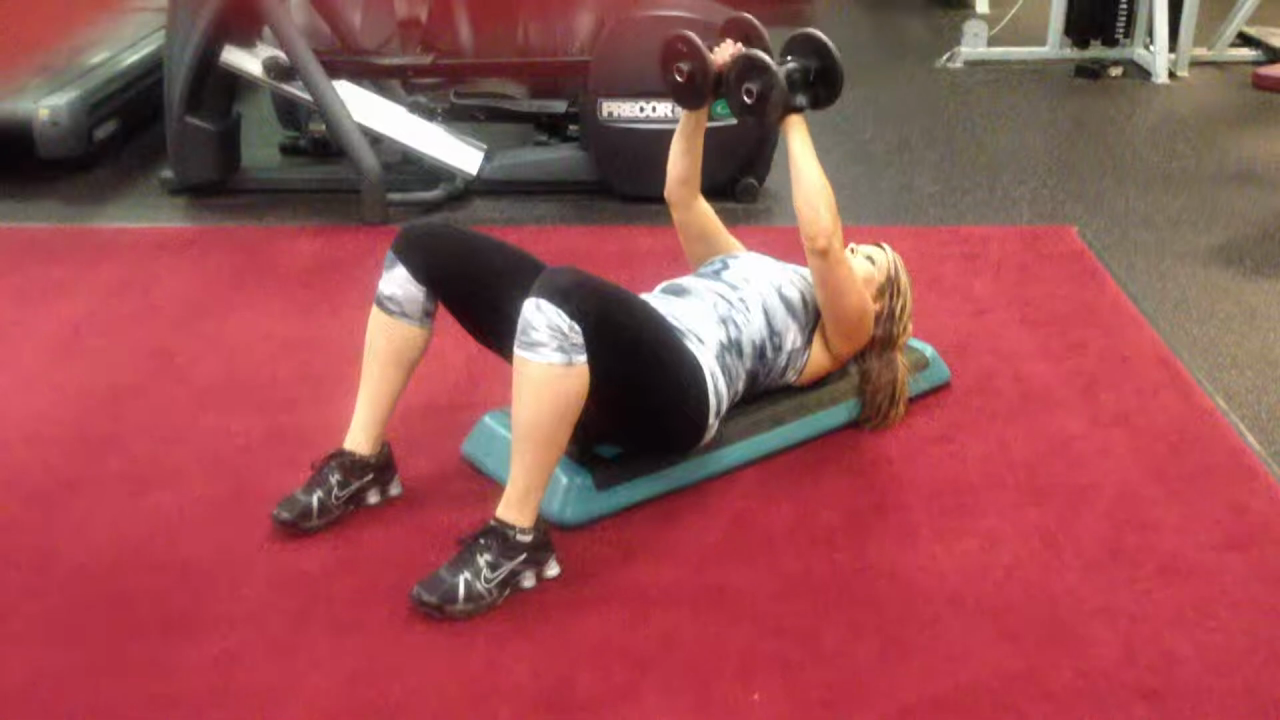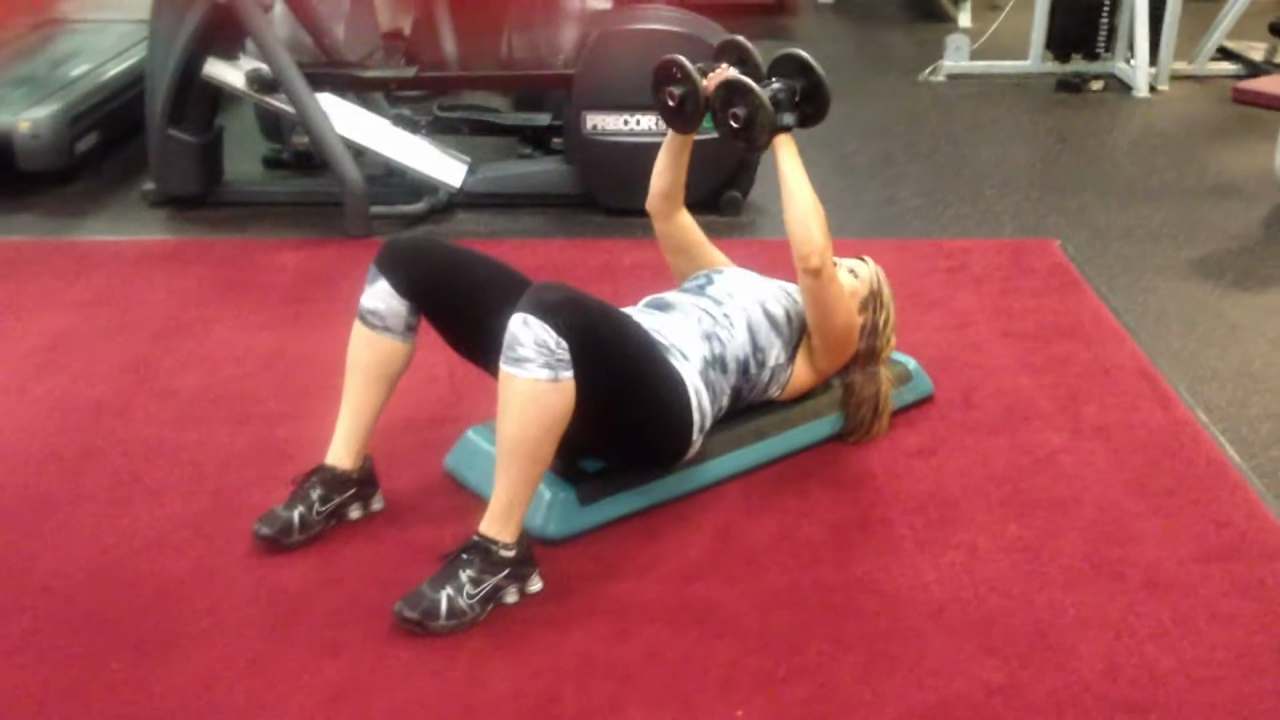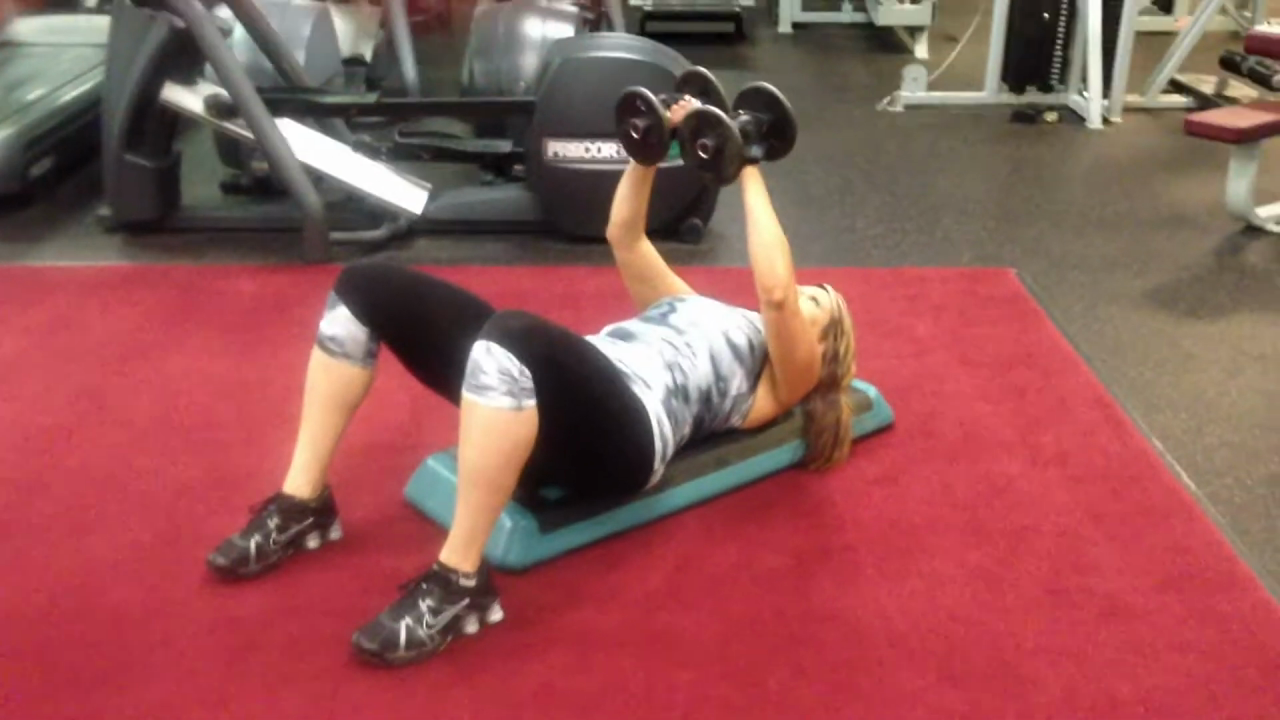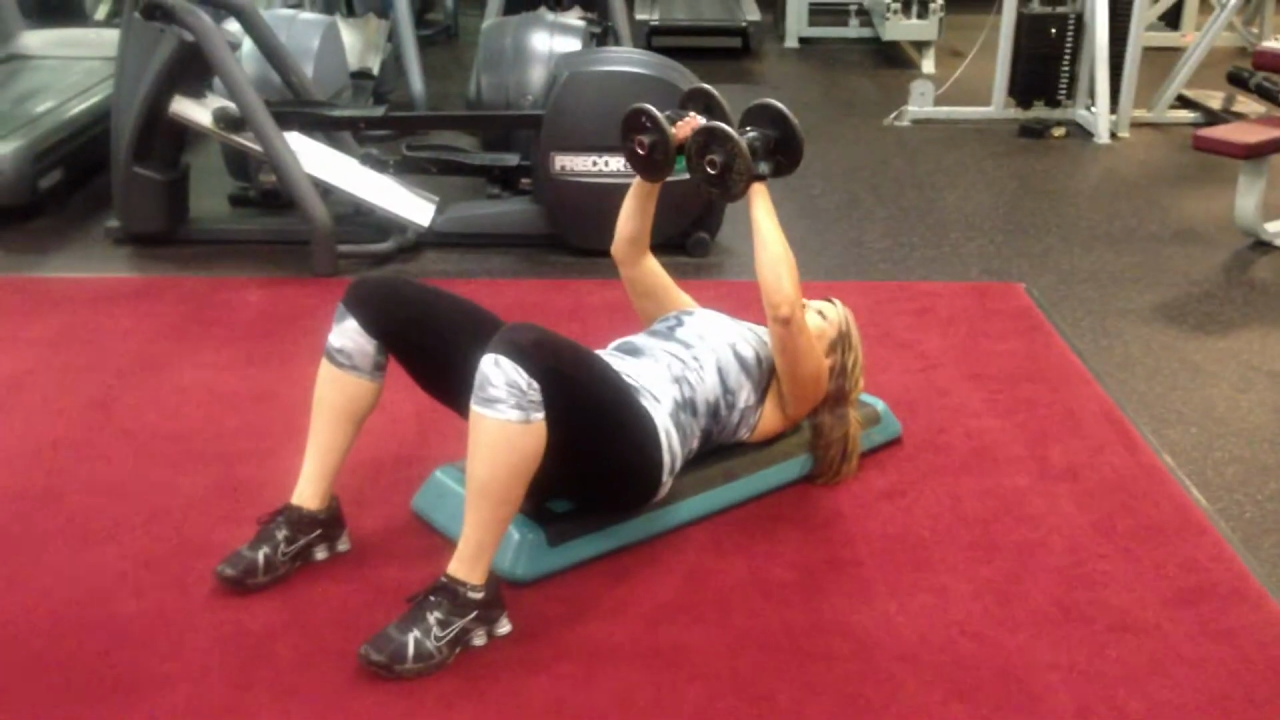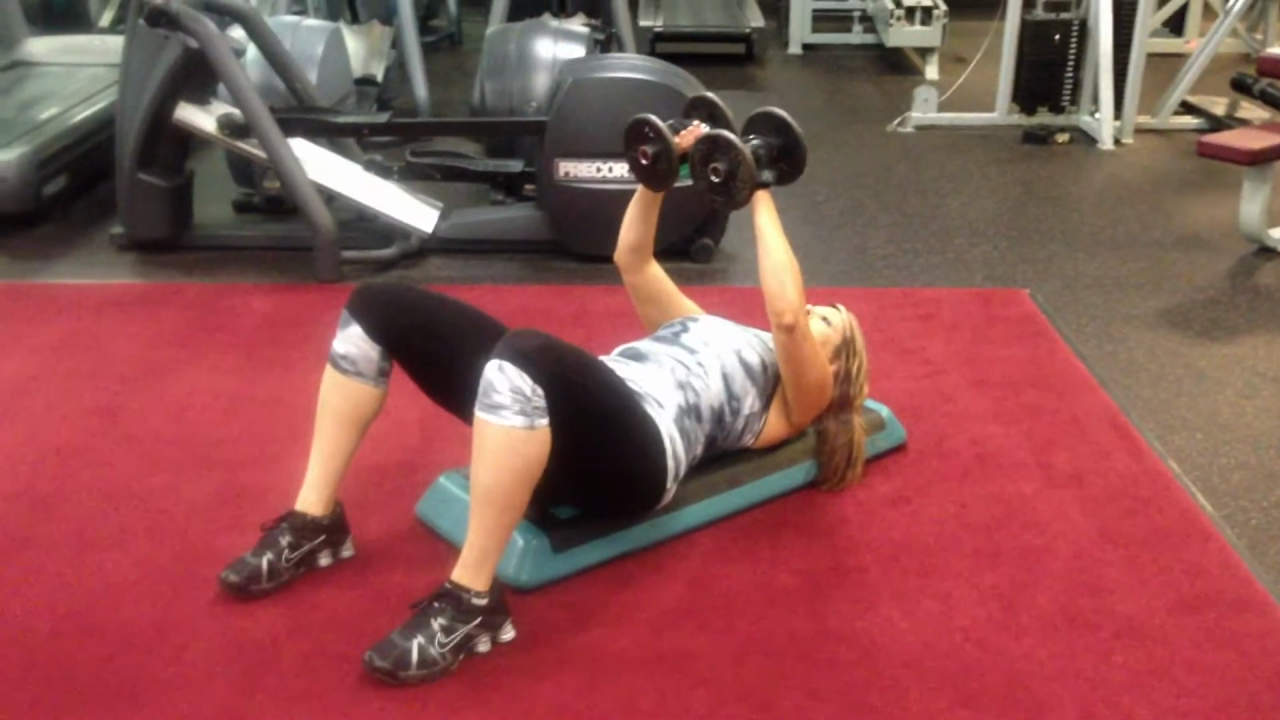
dt=0.4s
person 1, frame 1
left shoulder: (841, 329)
right shoulder: (756, 269)
left elbow: (822, 239)
right elbow: (683, 199)
left wrist: (793, 122)
right wrist: (699, 100)
left hip: (679, 386)
right hip: (605, 351)
left knee: (559, 292)
right knee: (422, 248)
left ankle: (517, 537)
right ankle: (362, 461)
person 1, frame 2
left shoulder: (824, 345)
right shoulder: (742, 285)
left elbow: (811, 258)
right elbow: (665, 211)
left wrist: (783, 141)
left hip: (663, 400)
right hip: (590, 366)
left knee: (548, 306)
right knee: (405, 262)
left ankle: (499, 553)
right ankle: (344, 475)
person 1, frame 3
left shoulder: (787, 373)
right shoulder: (702, 311)
left elbow: (776, 291)
right elbow: (626, 239)
left wrist: (750, 173)
left hip: (624, 429)
right hip: (560, 392)
left knee: (512, 336)
right knee: (366, 288)
left ankle: (459, 583)
right ankle: (302, 504)
person 1, frame 4
left shoulder: (793, 388)
right shoulder: (708, 323)
left elbow: (782, 307)
right elbow: (631, 255)
left wrist: (757, 190)
left hip: (634, 443)
right hip: (566, 405)
left knee: (521, 348)
right knee: (375, 300)
left ankle: (467, 595)
right ankle: (310, 517)
person 1, frame 5
left shoulder: (798, 395)
right shoulder: (713, 331)
left elbow: (785, 314)
right elbow: (634, 262)
left wrist: (760, 197)
left hip: (638, 448)
right hip: (572, 411)
left knee: (526, 352)
right knee: (379, 306)
left ankle: (472, 601)
right ankle: (314, 522)
